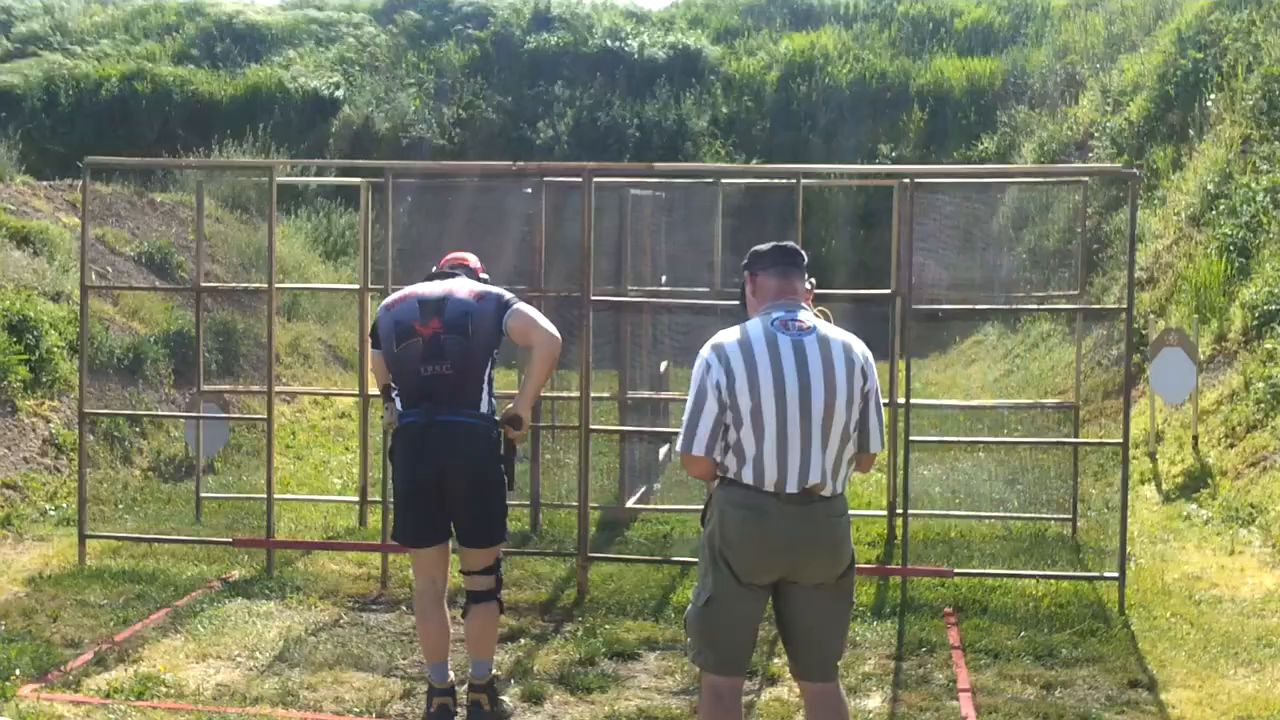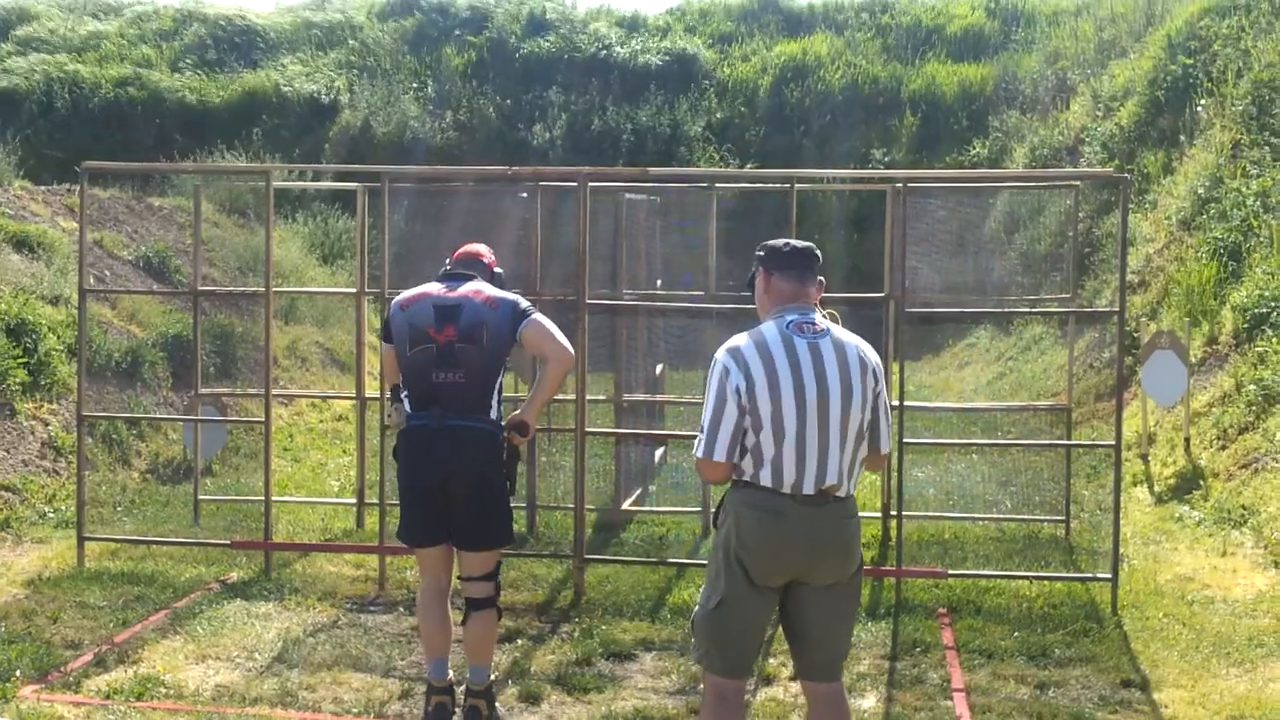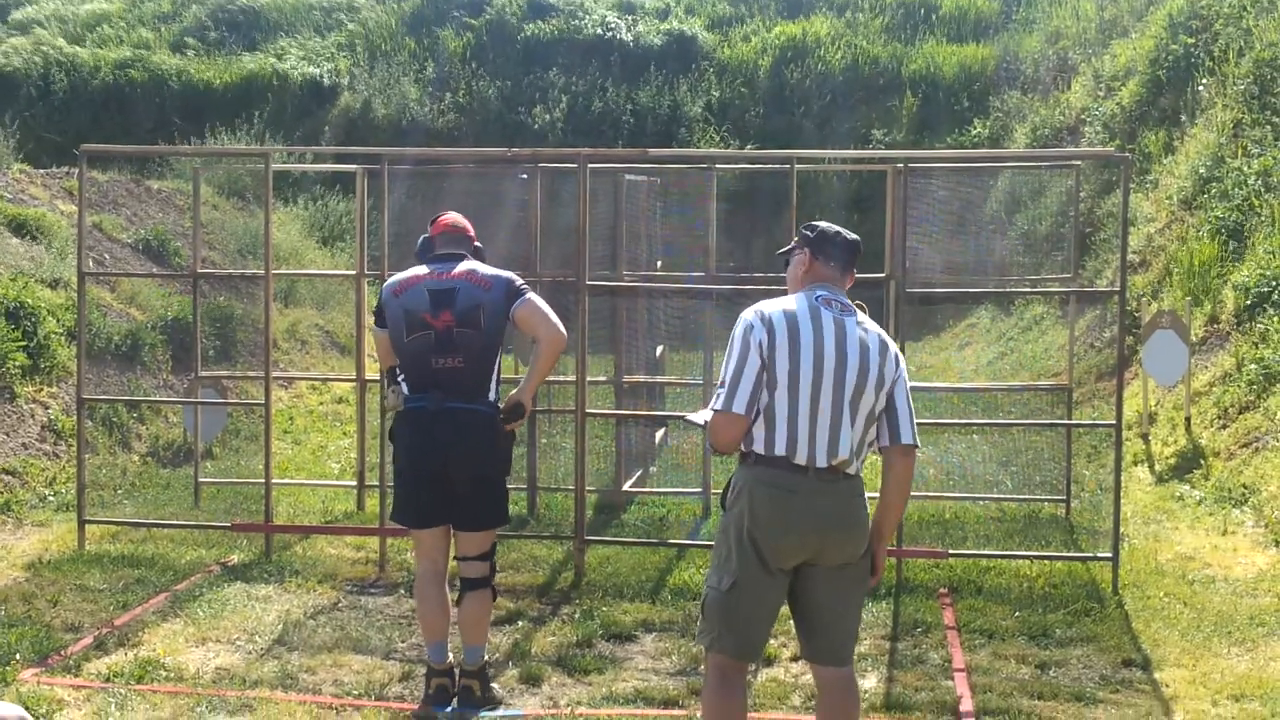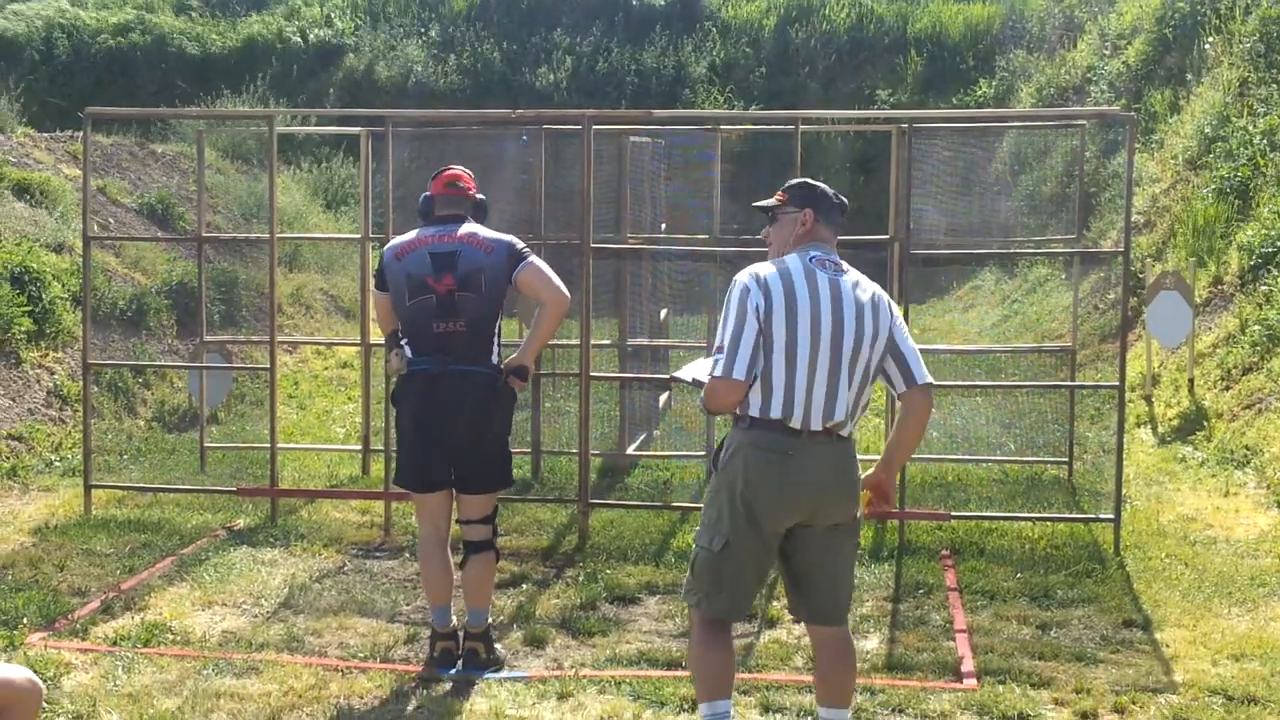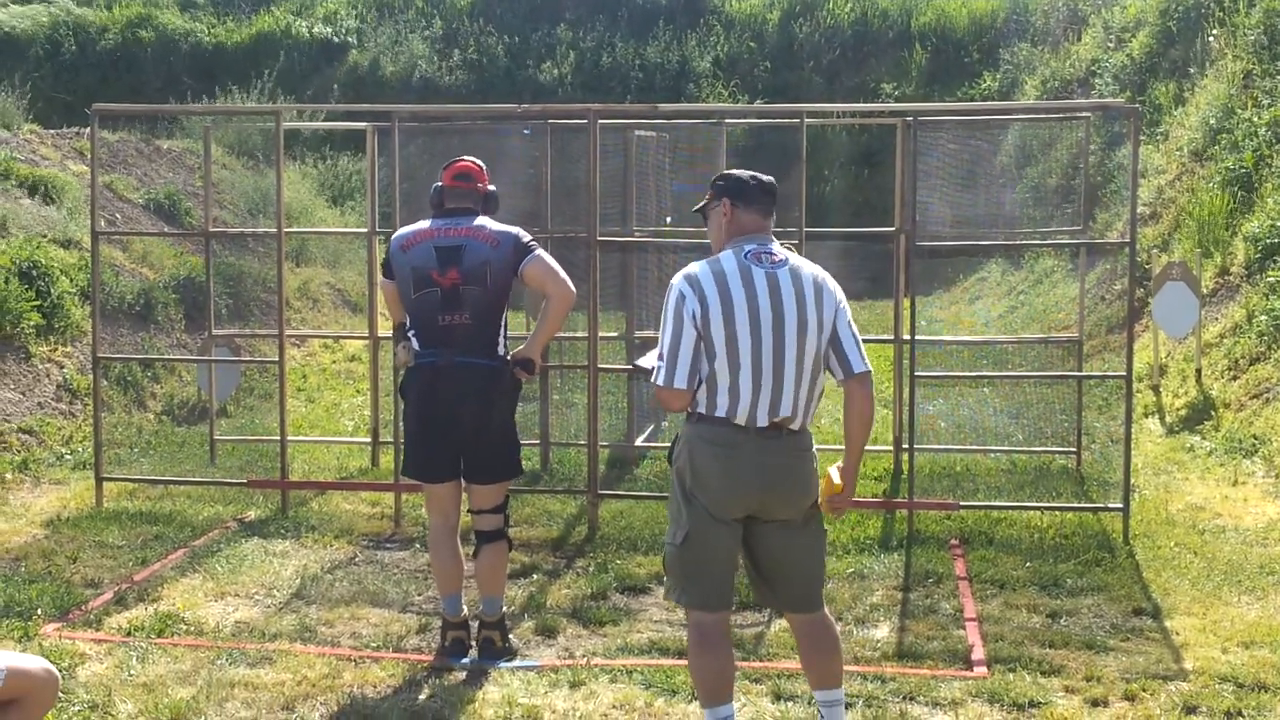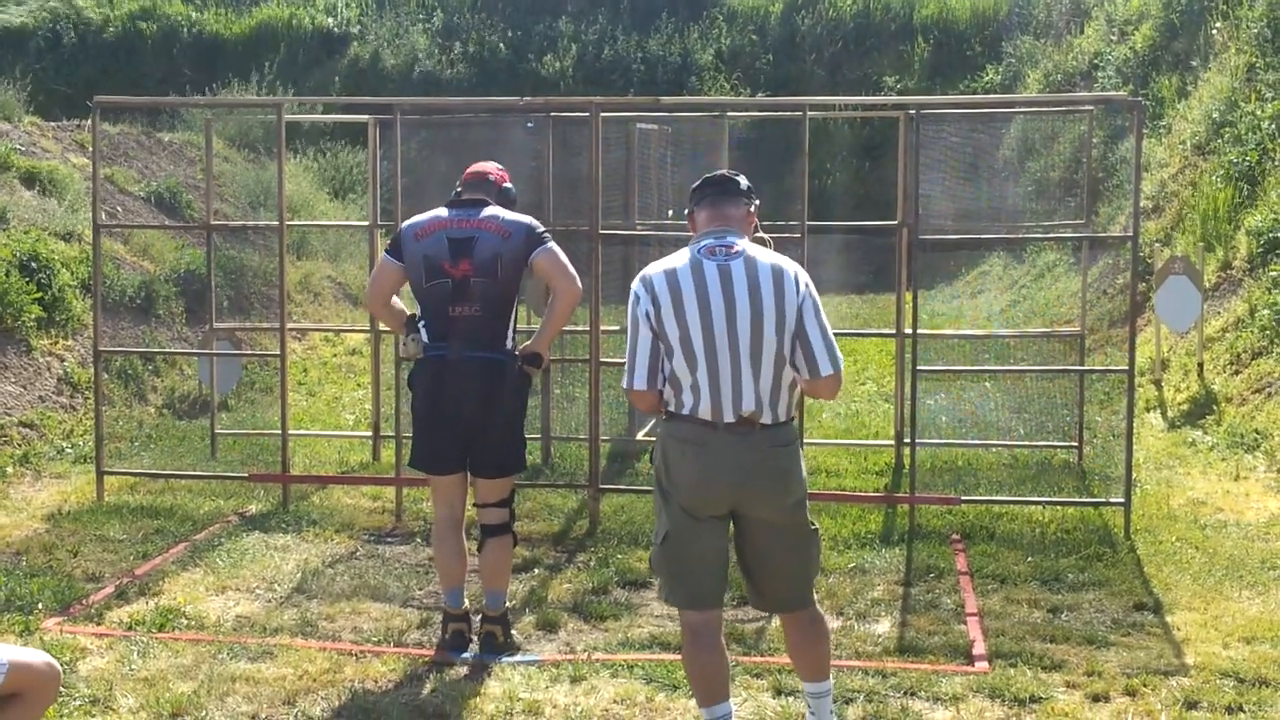
dt=0.7s
person 1, frame 1
left shoulder: (723, 351)
right shoulder: (854, 352)
left elbow: (695, 463)
right elbow: (866, 458)
left hip: (744, 520)
right hip: (823, 524)
left knee: (722, 675)
right knee: (821, 677)
person 1, frame 2
left shoulder: (739, 355)
right shoulder: (862, 355)
left elbow: (713, 469)
right elbow: (877, 458)
left hip: (758, 523)
right hip: (833, 526)
left knee: (725, 676)
right knee: (824, 679)
person 1, frame 3
left shoulder: (764, 319)
right shoulder: (881, 346)
left elbow: (725, 431)
right elbow: (901, 458)
left wrist: (717, 436)
right wrist: (879, 539)
left hip: (767, 497)
right hip: (842, 506)
left knee: (727, 657)
right knee: (835, 663)
person 1, frame 4
left shoulder: (757, 281)
right shoulder: (872, 298)
left elbow: (726, 392)
right elbow: (920, 397)
left wrist: (707, 399)
right wrist: (887, 472)
left hip: (759, 461)
right hip: (833, 467)
left knee: (711, 611)
right knee: (829, 622)
person 1, frame 5
left shoulder: (694, 282)
right shoulder: (819, 284)
left elbow: (673, 397)
right elbow: (860, 384)
left wrist: (665, 374)
right wrist: (850, 468)
left hip: (713, 458)
right hip: (789, 458)
left knee: (707, 613)
right knee: (806, 607)
person 1, frame 6
left shoulder: (654, 282)
right shoulder: (788, 275)
left elbow: (643, 397)
right elbow: (827, 384)
left hip: (691, 455)
right hip: (771, 454)
left knee: (699, 613)
right knee: (796, 600)
person 2, frame 1
left shoulder: (390, 307)
right shoulder: (489, 298)
left elbow: (383, 381)
right elbow: (548, 338)
right wrist: (523, 405)
left hip: (413, 446)
right hip: (472, 443)
left knee: (429, 582)
right knee: (482, 575)
person 2, frame 2
left shoulder: (403, 304)
right shoulder: (504, 304)
left elbow: (391, 376)
right elbow: (561, 354)
right wrist: (530, 411)
left hip: (418, 448)
right hip: (477, 448)
left knee: (432, 579)
right knee: (480, 582)
person 2, frame 3
left shoulder: (394, 288)
right shoulder: (499, 282)
left elbow: (386, 361)
right elbow: (554, 335)
right wrist: (524, 394)
left hip: (416, 432)
right hip: (477, 431)
left knee: (429, 563)
right knee: (476, 562)
left ankle: (439, 676)
right ankle: (473, 677)
person 2, frame 4
left shoulder: (395, 252)
right shoulder: (499, 246)
left elbow: (385, 324)
right elbow: (557, 297)
right wrist: (525, 357)
left hip: (419, 396)
right hip: (479, 394)
left knee: (432, 527)
right knee: (479, 525)
left ankle: (442, 639)
right ankle: (478, 640)
person 2, frame 5
left shoulder: (402, 242)
right shoulder: (507, 239)
left elbow: (396, 312)
right elbow: (562, 291)
right wrist: (532, 351)
left hip: (426, 387)
right hip: (486, 385)
left knee: (442, 516)
right knee: (490, 516)
left ankle: (454, 627)
right ankle: (491, 628)
person 2, frame 6
left shoulder: (414, 229)
right shoulder: (519, 228)
left elbow: (375, 298)
right elbow: (569, 286)
right wrist: (539, 346)
left hip: (435, 379)
right hip: (494, 379)
left knee: (446, 509)
right knee: (496, 510)
left ankle: (454, 621)
right ankle: (494, 623)
